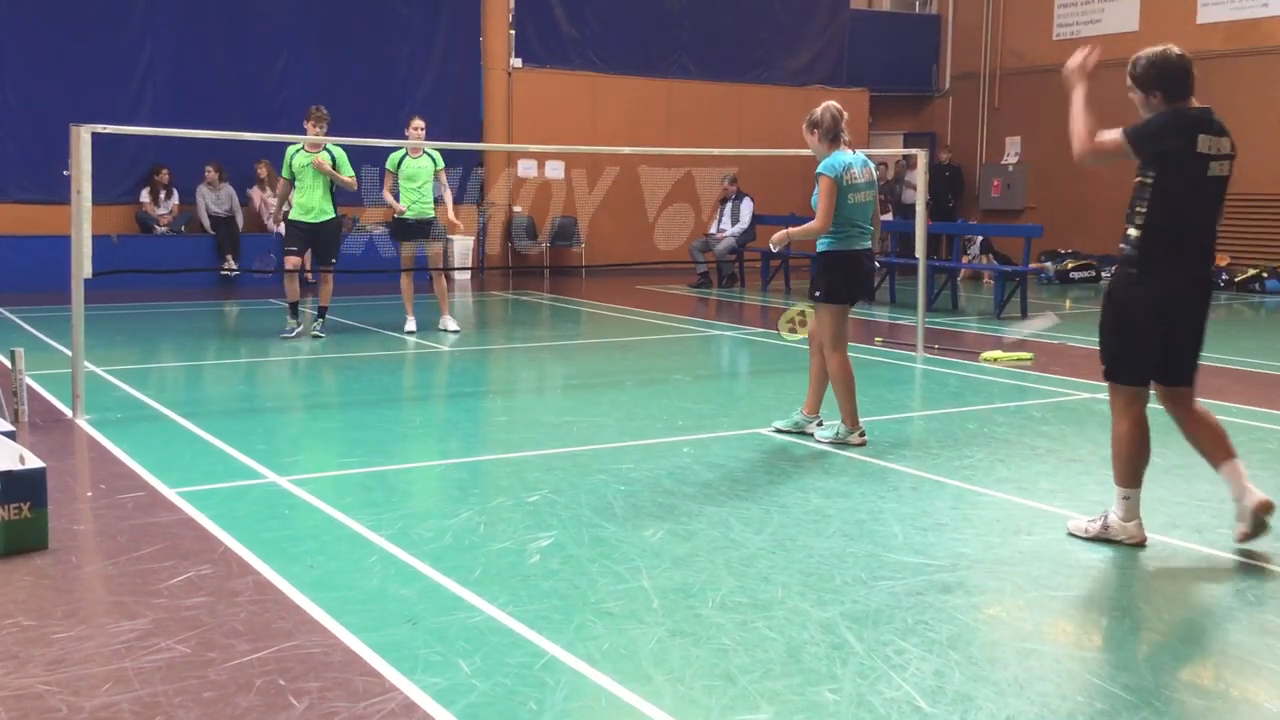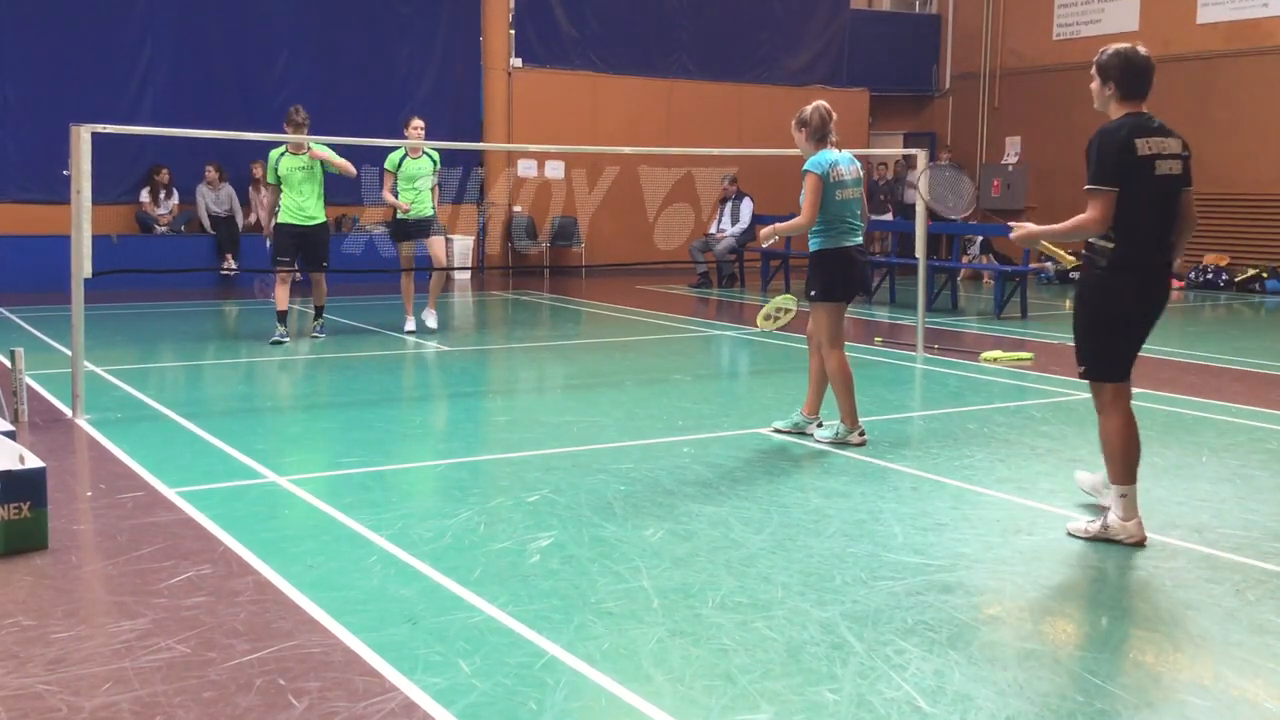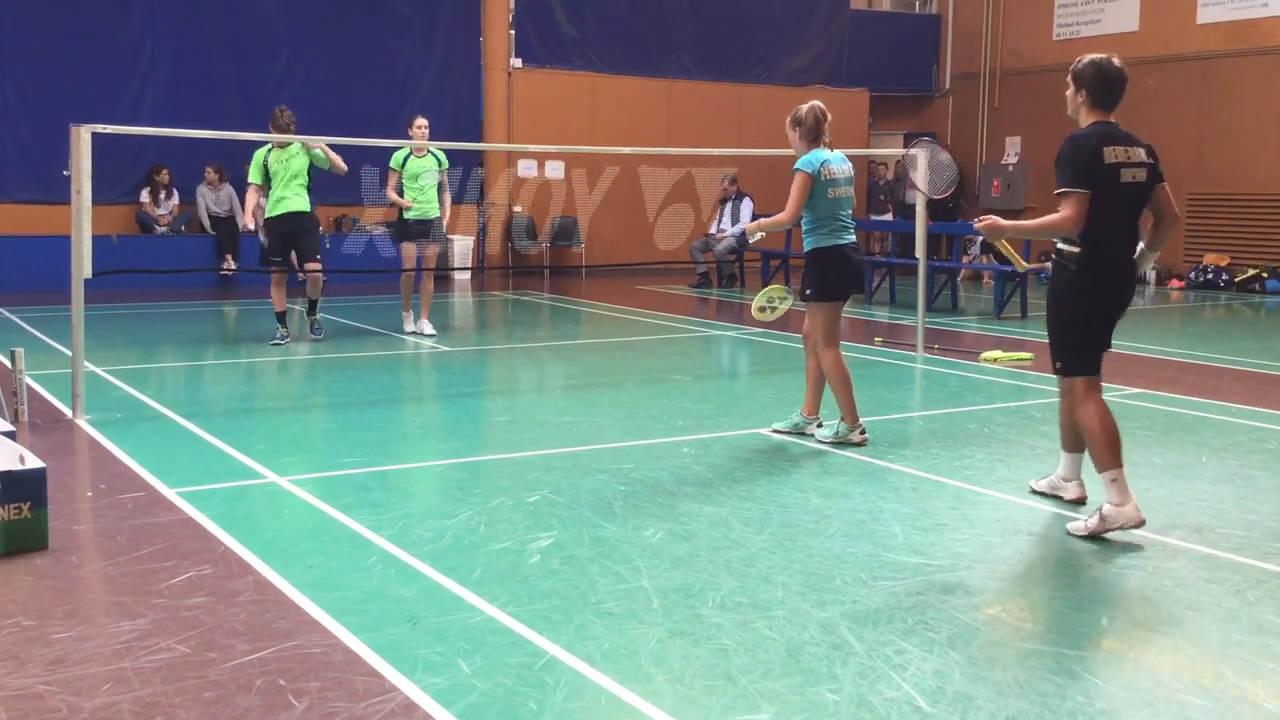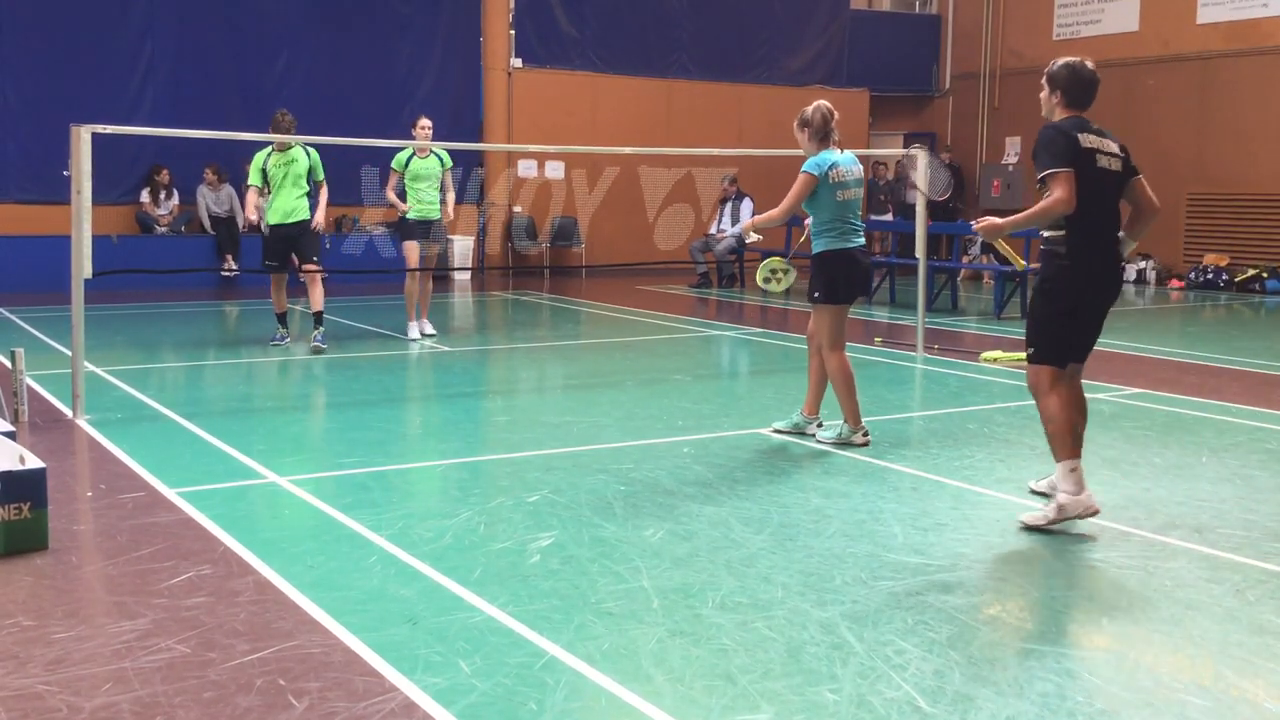
dt=0.3s
person 1, frame 1
left shoulder: (1168, 128)
right shoulder: (1218, 134)
left elbow: (1085, 147)
left wrist: (1078, 84)
left hip: (1143, 286)
right hip: (1195, 286)
left knee: (1126, 401)
right knee: (1180, 400)
left ankle: (1125, 518)
right ankle: (1247, 495)
person 1, frame 2
left shoulder: (1110, 138)
right shoulder: (1173, 141)
left elbow: (1097, 221)
right elbow: (1186, 220)
left wrist: (1037, 233)
left hip: (1110, 283)
right hip: (1152, 283)
left knee: (1110, 395)
right knee: (1115, 386)
left ankle: (1124, 517)
right ankle: (1111, 481)
person 1, frame 3
left shoulder: (1080, 145)
right shoulder: (1140, 148)
left elbow: (1071, 221)
right elbow: (1169, 215)
left wrist: (1007, 228)
right wrist: (1140, 256)
left hip: (1080, 281)
right hip: (1116, 280)
left knee: (1081, 390)
right knee: (1078, 379)
left ankle: (1119, 502)
right ankle: (1068, 477)
person 1, frame 4
left shoulder: (1055, 134)
right shoulder: (1110, 144)
left elbow: (1063, 201)
right elbow: (1148, 206)
left wrist: (1004, 225)
left hip: (1068, 269)
right hip: (1104, 273)
left knee: (1044, 378)
right knee: (1068, 375)
left ankle: (1073, 492)
right ankle: (1066, 477)
person 2, frame 1
left shoulder: (830, 167)
right shoulder: (865, 163)
left elbow: (822, 225)
right elbow: (875, 219)
left wrist: (787, 234)
right wrist: (868, 255)
left hip: (836, 262)
right hip: (860, 259)
left knee: (833, 346)
right knee: (818, 337)
left ankle: (851, 427)
right ankle: (809, 415)
person 2, frame 2
left shoulder: (816, 164)
right shoulder: (850, 161)
left elbow: (807, 221)
right elbow: (862, 214)
left wrist: (774, 230)
left hip: (830, 259)
right hip: (853, 255)
left knee: (831, 346)
right knee: (816, 337)
left ankle: (851, 426)
right ankle: (809, 416)
person 2, frame 3
left shoulder: (809, 163)
right shoulder: (842, 160)
left elbow: (789, 217)
left wrist: (758, 224)
left hip: (826, 258)
right hip: (846, 254)
left knee: (826, 345)
right knee: (812, 337)
left ankle: (852, 425)
right ankle: (809, 416)
person 2, frame 4
left shoulder: (817, 164)
right shoulder: (852, 160)
left elbow: (783, 213)
left wrist: (753, 222)
left hip: (833, 260)
right hip: (853, 256)
left knee: (832, 347)
right knee: (816, 337)
left ankle: (854, 427)
right ankle: (809, 416)
person 3, frame 1
left shoulder: (335, 153)
right shoulder: (291, 152)
left elbow: (352, 186)
right elbow: (285, 184)
left wrist: (329, 171)
right wrist: (277, 210)
left hip: (326, 220)
right hip: (297, 219)
left knee: (325, 273)
right knee: (291, 267)
left ankle: (320, 319)
right ankle: (293, 318)
person 3, frame 2
left shoulder: (319, 151)
right shoulder: (276, 156)
left elbow: (352, 173)
right elbow: (273, 190)
left wrist: (327, 157)
right wrist: (268, 220)
left hip: (315, 223)
right hip: (286, 224)
left knee: (318, 276)
right knee: (283, 275)
left ankle: (319, 319)
right ankle: (281, 327)
person 3, frame 3
left shoulder: (306, 148)
right shoulder: (262, 155)
left elbow: (341, 170)
right elbow: (254, 188)
left wrist: (322, 148)
right wrist: (248, 214)
left hip: (304, 217)
right hip: (275, 219)
left knee: (314, 271)
right knee: (278, 276)
left ankle: (312, 314)
right ankle: (282, 327)
person 3, frame 4
left shoulder: (309, 153)
right shoulder: (261, 158)
left elbow: (322, 186)
right elbow: (253, 190)
left wrist: (321, 211)
right wrist: (250, 211)
left hip: (304, 222)
right hip: (274, 225)
left knee: (312, 274)
right knee: (277, 279)
left ankle: (319, 329)
right ankle: (282, 328)
person 4, frame 1
left shoulder: (434, 157)
right shoulder: (396, 158)
left elbow: (445, 188)
right elbow: (386, 190)
left wrist: (450, 213)
right wrist: (395, 205)
left hip: (429, 218)
right hip: (405, 220)
left knee: (438, 270)
right knee: (407, 270)
left ankle: (445, 317)
right ankle: (410, 318)
person 4, frame 2
left shoulder: (433, 156)
right shoulder: (394, 158)
right elbow: (386, 191)
right wrist: (398, 204)
left hip: (429, 217)
right hip: (404, 219)
left knee: (442, 265)
right knee: (407, 270)
left ankle: (430, 309)
right ankle: (409, 318)
person 4, frame 3
left shoulder: (439, 156)
right shoulder: (400, 157)
left elbow: (445, 189)
right elbow: (390, 190)
left wrist: (446, 215)
right wrist: (401, 202)
left hip: (433, 219)
right hip: (409, 220)
left knee: (429, 272)
right knee: (409, 270)
left ankle: (423, 320)
right ankle: (407, 311)
person 4, frame 4
left shoulder: (442, 156)
right shoulder: (402, 157)
left elbow: (449, 189)
right elbow: (389, 190)
left wrist: (449, 209)
right wrist: (399, 205)
left hip: (435, 220)
right hip: (411, 220)
left knee: (427, 273)
right knee: (413, 271)
left ankle: (423, 320)
right ankle: (411, 322)
